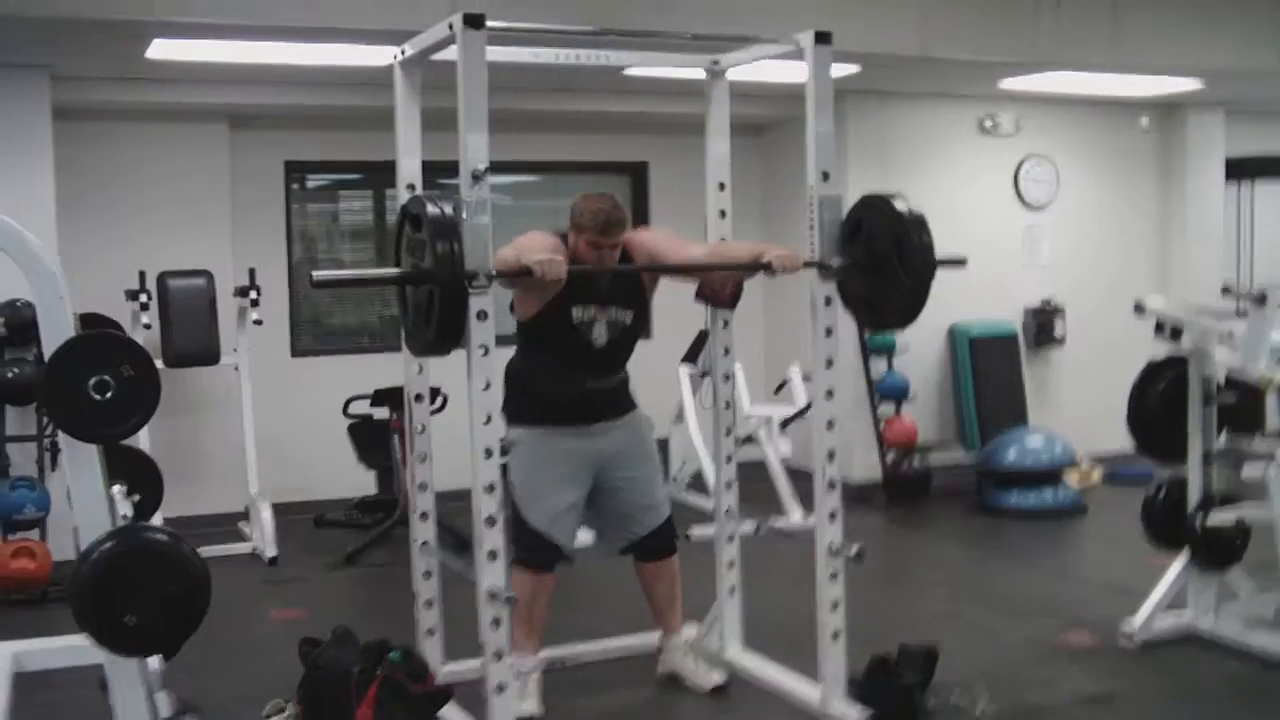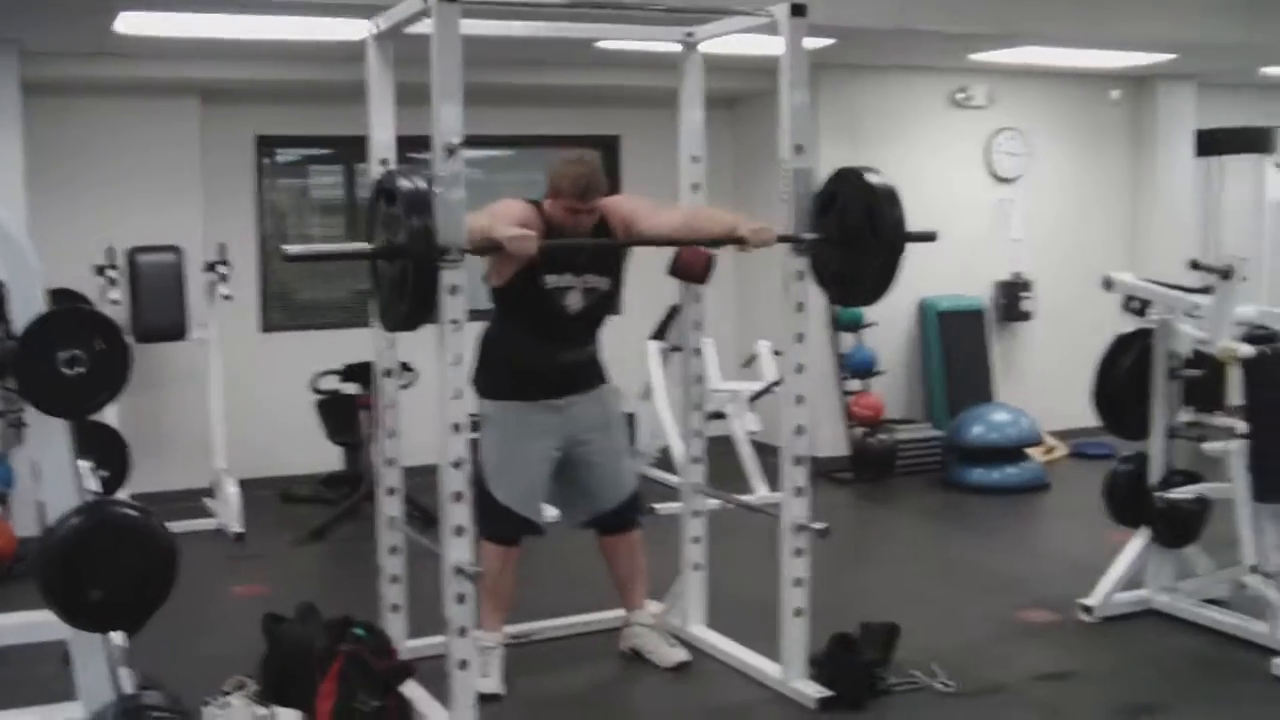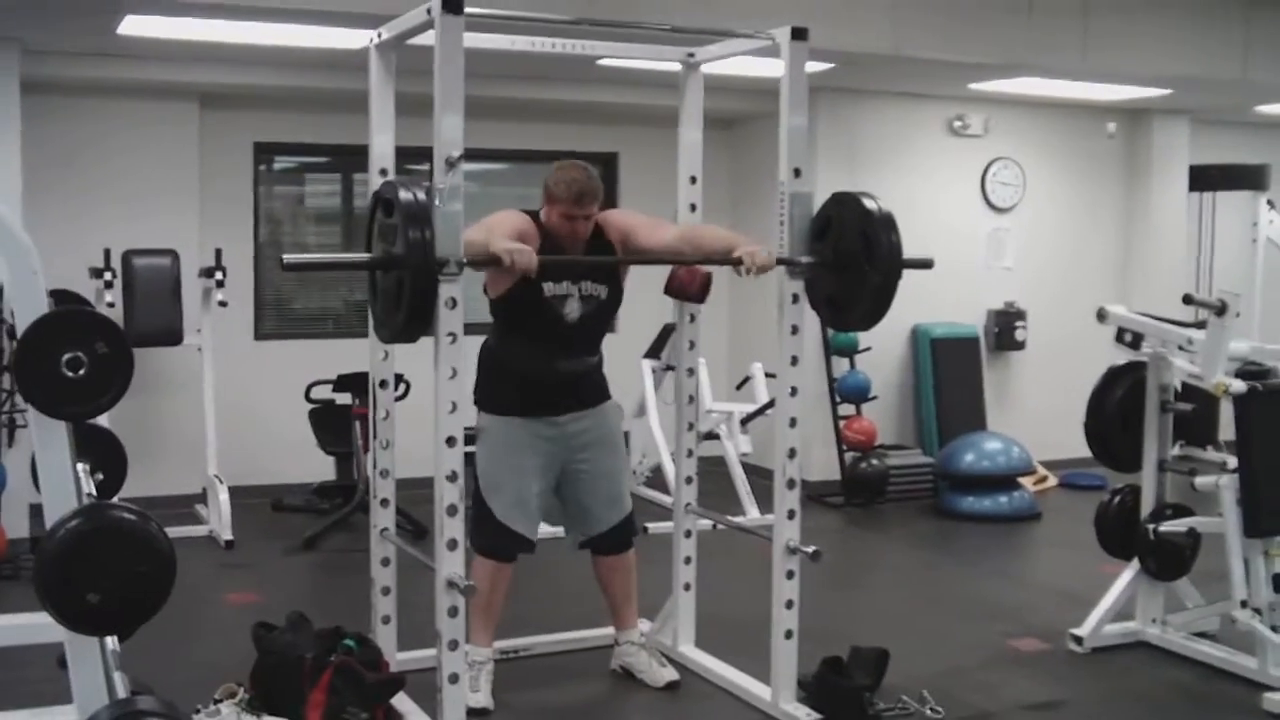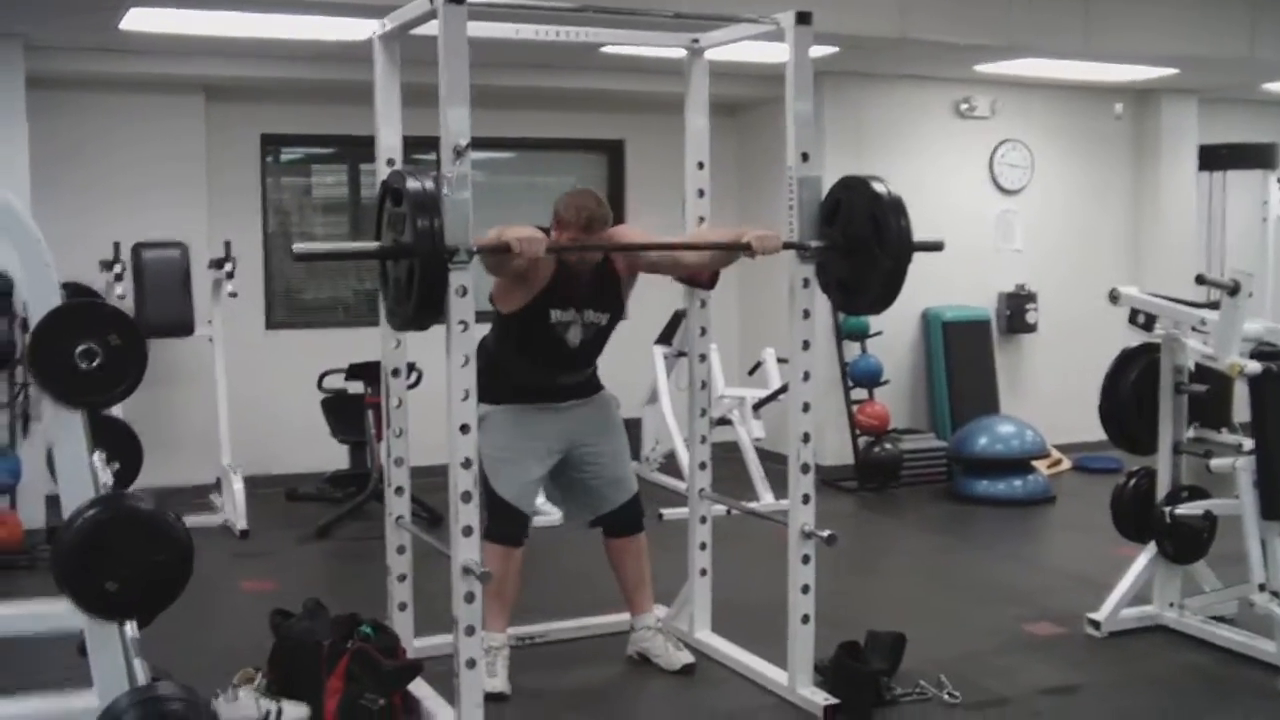
dt=0.5s
person 1, frame 1
left shoulder: (643, 250)
right shoulder: (547, 251)
left elbow: (707, 255)
right elbow: (506, 258)
left wrist: (765, 253)
right wrist: (530, 261)
left hip: (617, 418)
right hip: (546, 426)
left knee: (656, 535)
right knee: (539, 546)
left ankle: (676, 649)
right ankle: (524, 669)
person 1, frame 2
left shoulder: (618, 216)
right shoulder: (520, 218)
left elbow: (680, 220)
right elbow: (475, 227)
left wrist: (739, 226)
right wrist: (499, 233)
left hip: (586, 390)
right hip: (516, 397)
left knee: (620, 508)
right knee: (504, 519)
left ankle: (639, 625)
right ankle: (488, 645)
person 1, frame 3
left shoulder: (617, 230)
right shoulder: (519, 229)
left elbow: (680, 235)
right elbow: (474, 237)
left wrist: (740, 246)
right wrist: (499, 246)
left hip: (589, 407)
right hip: (514, 413)
left knee: (613, 529)
right knee: (499, 535)
left ankle: (629, 644)
right ankle: (478, 660)
person 1, frame 4
left shoulder: (623, 249)
right shoulder: (531, 256)
left elbow: (688, 251)
right elbow: (491, 247)
left wrist: (743, 238)
right wrist: (511, 242)
left hip: (584, 399)
right hip: (514, 406)
left knee: (624, 511)
right knee: (506, 519)
left ankle: (646, 629)
right ankle: (492, 648)
